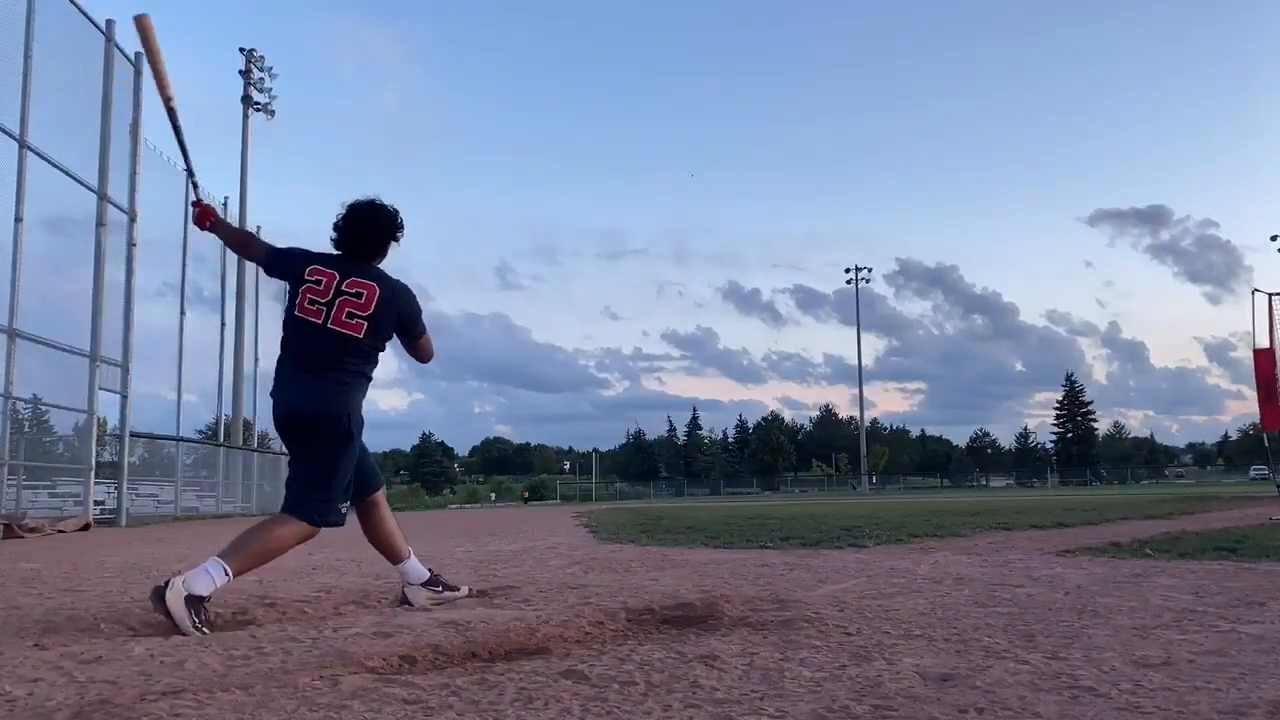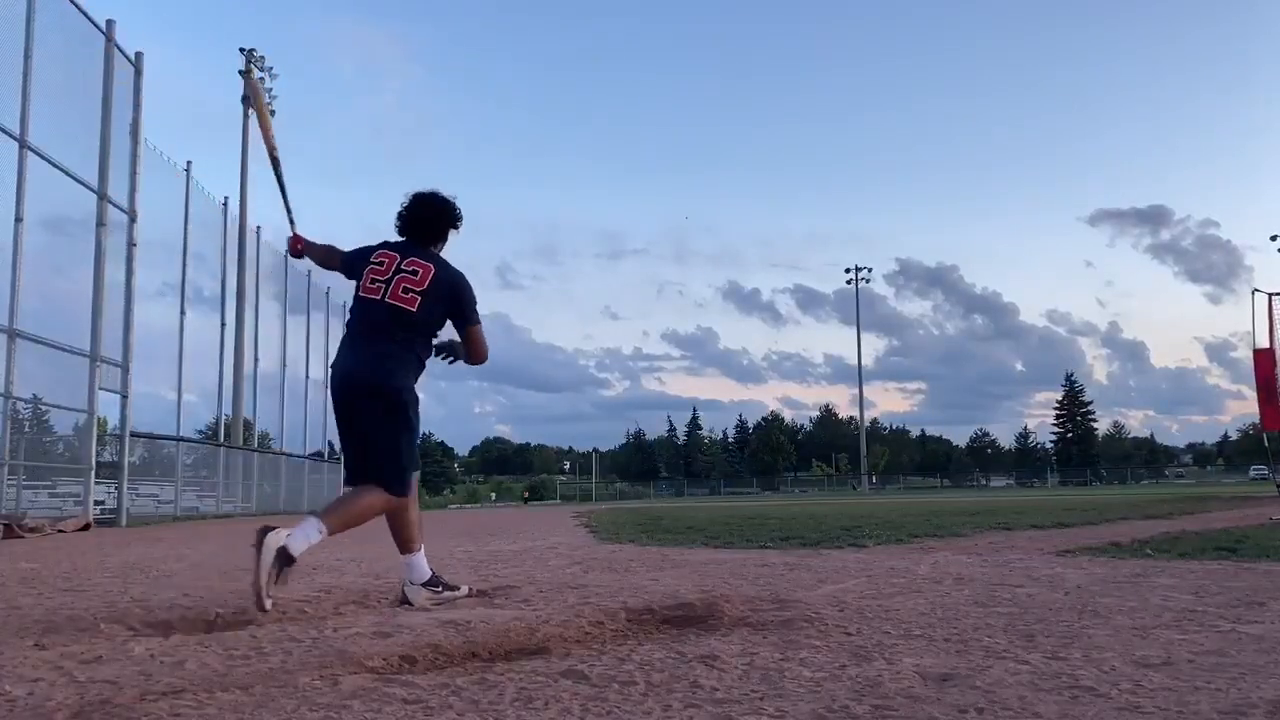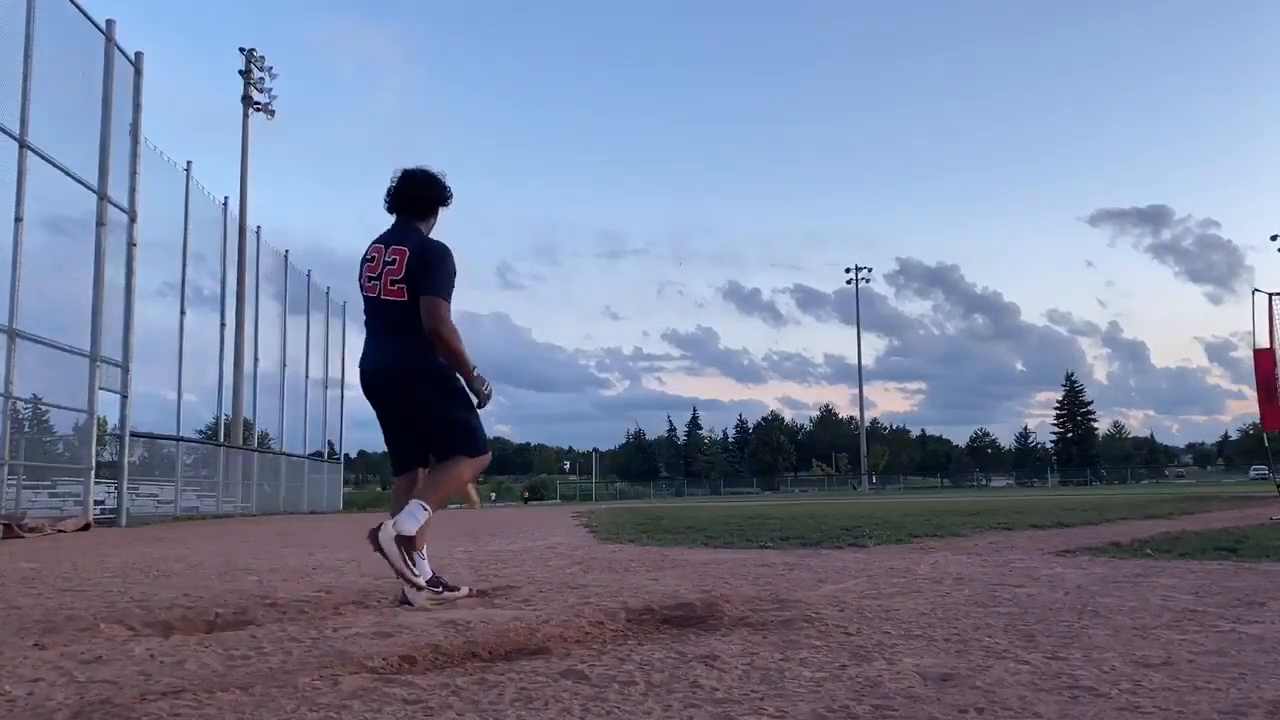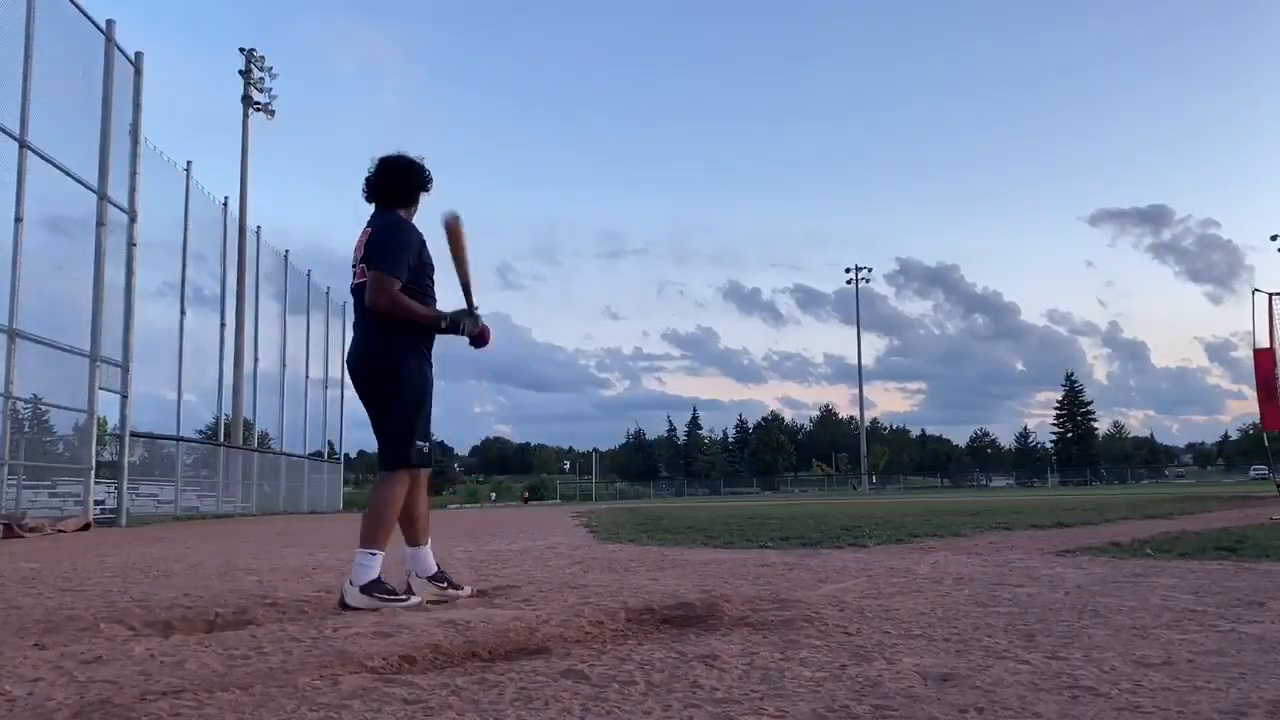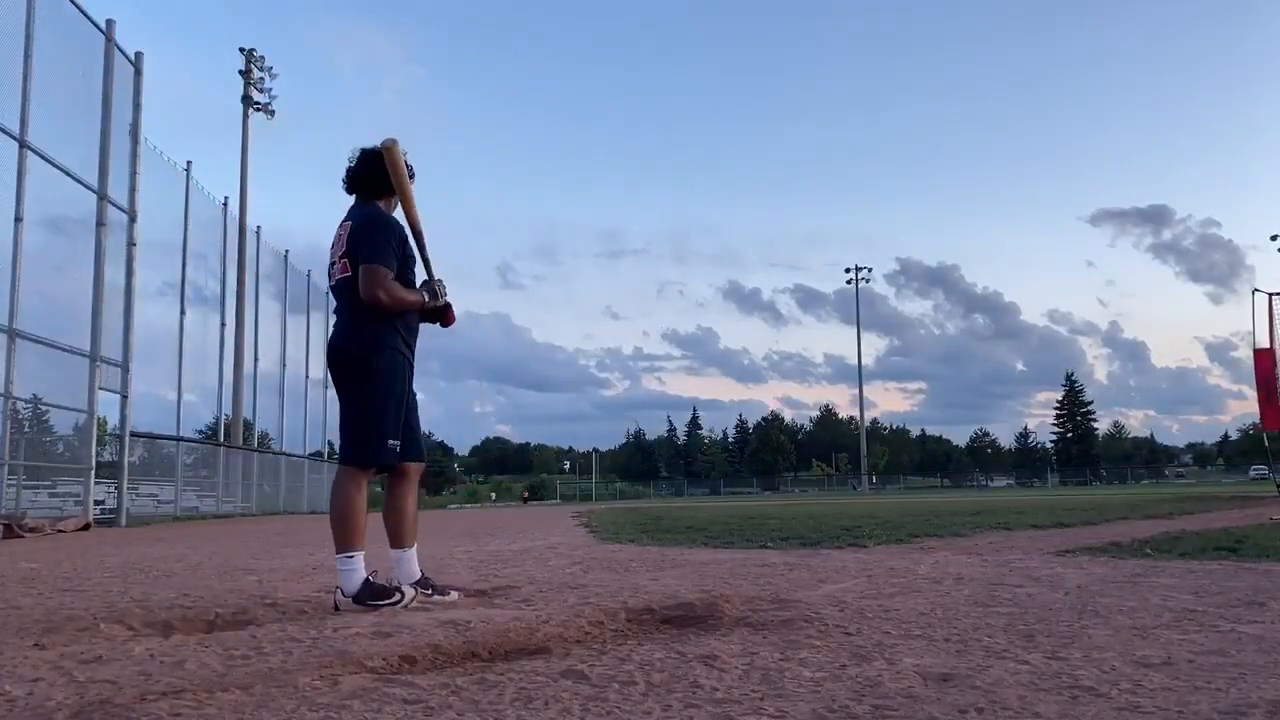
dt=0.4s
person 1, frame 1
left shoulder: (307, 265)
right shoulder: (395, 293)
left elbow: (252, 247)
right elbow: (424, 353)
left wrist: (212, 220)
left hip: (290, 404)
right hip: (332, 412)
left knee: (370, 493)
right knee: (303, 517)
left ankle: (419, 581)
right ankle: (193, 585)
person 1, frame 2
left shoulder: (377, 255)
right shoulder: (451, 279)
left elbow: (334, 258)
right elbow: (479, 353)
left wrist: (303, 247)
right wrist: (455, 348)
left hip: (347, 376)
right hip: (387, 383)
left knee: (404, 478)
right knee: (390, 489)
left ankle: (420, 581)
right ankle: (287, 542)
person 1, frame 3
left shoulder: (374, 251)
right shoulder: (433, 253)
right elbow: (436, 323)
right wrist: (472, 376)
left hip: (376, 371)
right hip: (419, 370)
left knee: (412, 469)
right knee: (473, 453)
left ankle: (420, 579)
right ankle: (400, 528)
person 1, frame 4
left shoulder: (373, 234)
right shoulder: (398, 231)
right elbow: (381, 298)
left wrist: (456, 322)
right wrist: (445, 319)
left hip: (374, 359)
right hip: (395, 361)
left knee: (413, 466)
right knee: (401, 467)
left ankle: (425, 573)
right ankle: (362, 581)
person 1, frame 5
left shoulder: (350, 226)
right shoulder: (380, 224)
right elbow: (377, 293)
left wrist: (427, 306)
right wrist: (426, 298)
left hip: (383, 357)
right hip: (372, 356)
left knee: (407, 466)
right knee: (358, 464)
left ankle: (408, 578)
right ankle: (352, 584)
